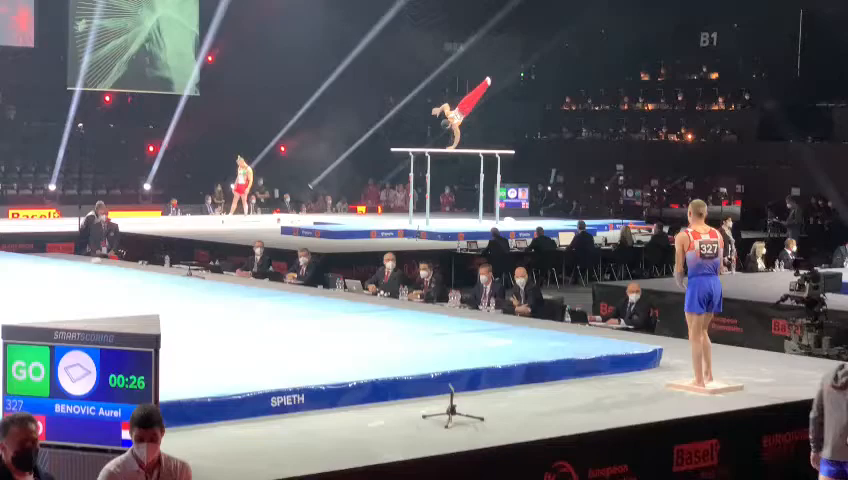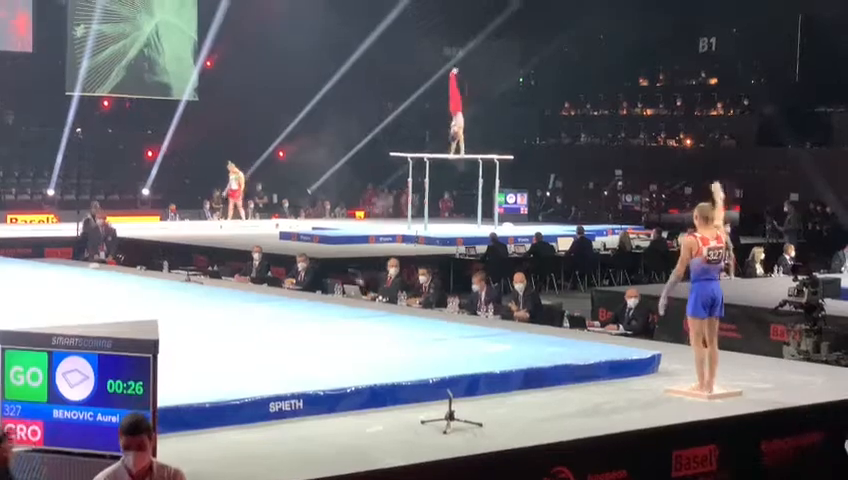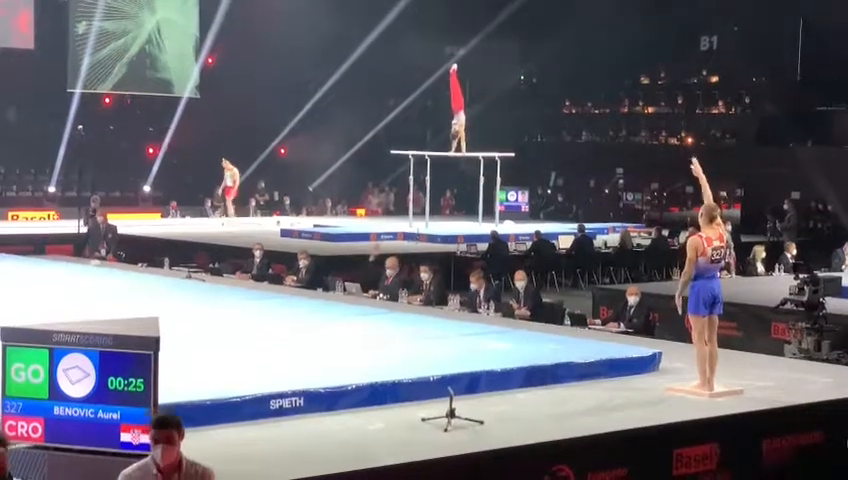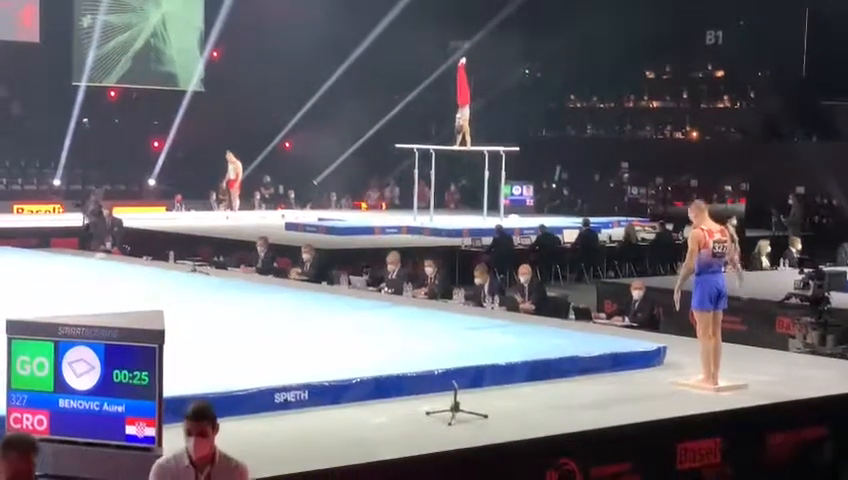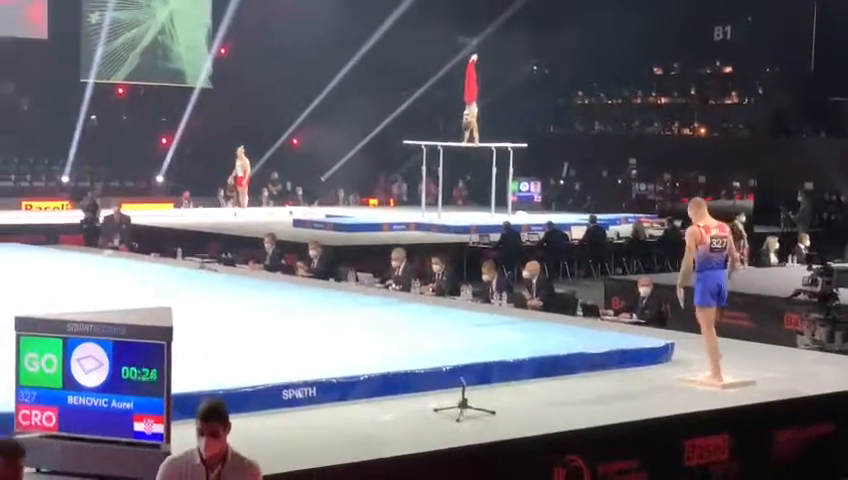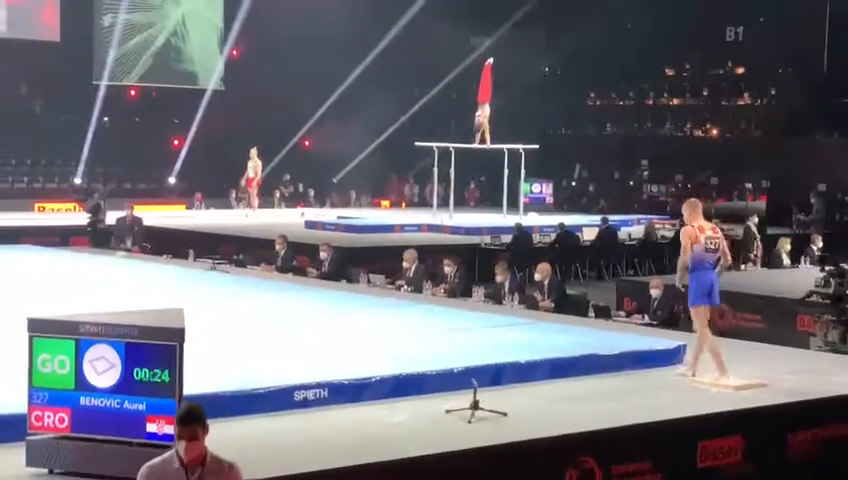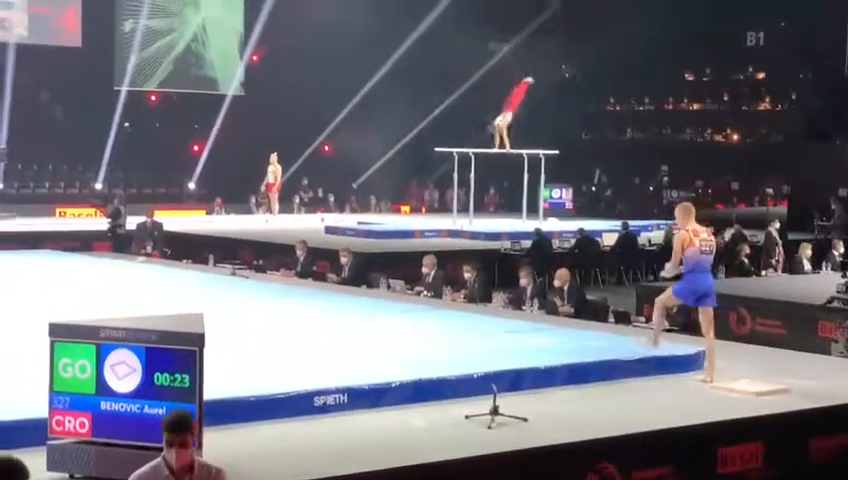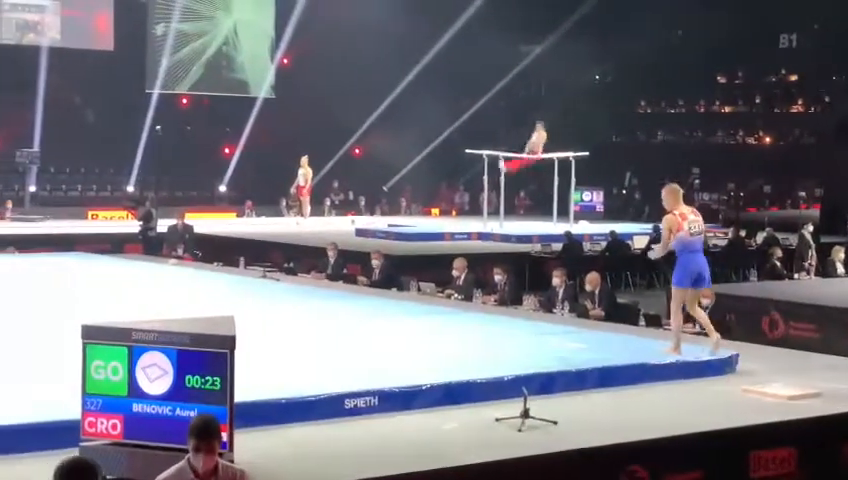
dt=0.5s
person 1, frame 1
left shoulder: (683, 236)
right shoulder: (716, 234)
left elbow: (679, 269)
right elbow: (719, 266)
left wrist: (681, 283)
left hip: (697, 284)
right hip: (715, 284)
left knee: (695, 335)
right knee: (702, 331)
left ankle: (699, 380)
right ankle: (708, 372)
person 1, frame 2
left shoulder: (690, 241)
right shoulder: (720, 234)
left elbow: (679, 272)
right elbow: (719, 216)
left wrist: (664, 295)
right wrist: (719, 196)
left hip: (700, 289)
right hip: (716, 289)
left knee: (697, 341)
right knee: (711, 340)
left ankle: (701, 384)
right ankle: (710, 383)
person 1, frame 3
left shoulder: (695, 241)
right shoulder: (722, 233)
left elbow: (689, 273)
right elbow: (711, 203)
left wrist: (678, 293)
right wrist: (701, 176)
left hip: (701, 288)
right hip: (716, 286)
left knee: (699, 339)
right knee: (712, 339)
left ankle: (703, 383)
right ankle: (710, 381)
person 1, frame 4
left shoulder: (697, 233)
right shoulder: (724, 231)
left elbow: (689, 265)
right elbow: (733, 259)
left wrist: (677, 288)
right wrist: (740, 277)
left hip: (704, 282)
right hip: (720, 281)
left knee: (704, 333)
right knee: (716, 332)
left ankle: (707, 377)
right ankle: (714, 375)
person 1, frame 5
left shoulder: (694, 230)
right shoulder: (724, 228)
left elbow: (688, 262)
right elbow: (734, 258)
left wrist: (679, 285)
left hip: (705, 278)
right hip: (721, 277)
left knee: (708, 328)
right knee: (703, 317)
left ankle: (716, 374)
right ankle: (715, 354)
person 1, frame 6
left shoulder: (688, 230)
right shoulder: (716, 231)
left elbow: (684, 259)
right elbow: (727, 260)
left wrist: (679, 277)
left hip: (698, 278)
right hip: (711, 278)
left knee: (702, 329)
right knee: (700, 326)
left ankle: (722, 369)
right ankle: (692, 367)
person 1, frame 7
left shoulder: (682, 234)
right shoulder: (709, 234)
left elbow: (674, 263)
left wrist: (668, 272)
right wrist: (679, 269)
left hip: (692, 281)
right hip: (708, 280)
left knee: (660, 303)
right knee: (708, 329)
left ankle: (655, 341)
right ankle: (710, 372)
person 1, frame 8
left shoulder: (669, 218)
right shoulder: (696, 213)
left elbow: (663, 247)
left wrist: (656, 253)
right wrist: (671, 246)
left hip: (686, 262)
right hip: (701, 261)
left knee: (676, 306)
right knee: (692, 306)
left ankle: (676, 348)
right ankle: (713, 334)
